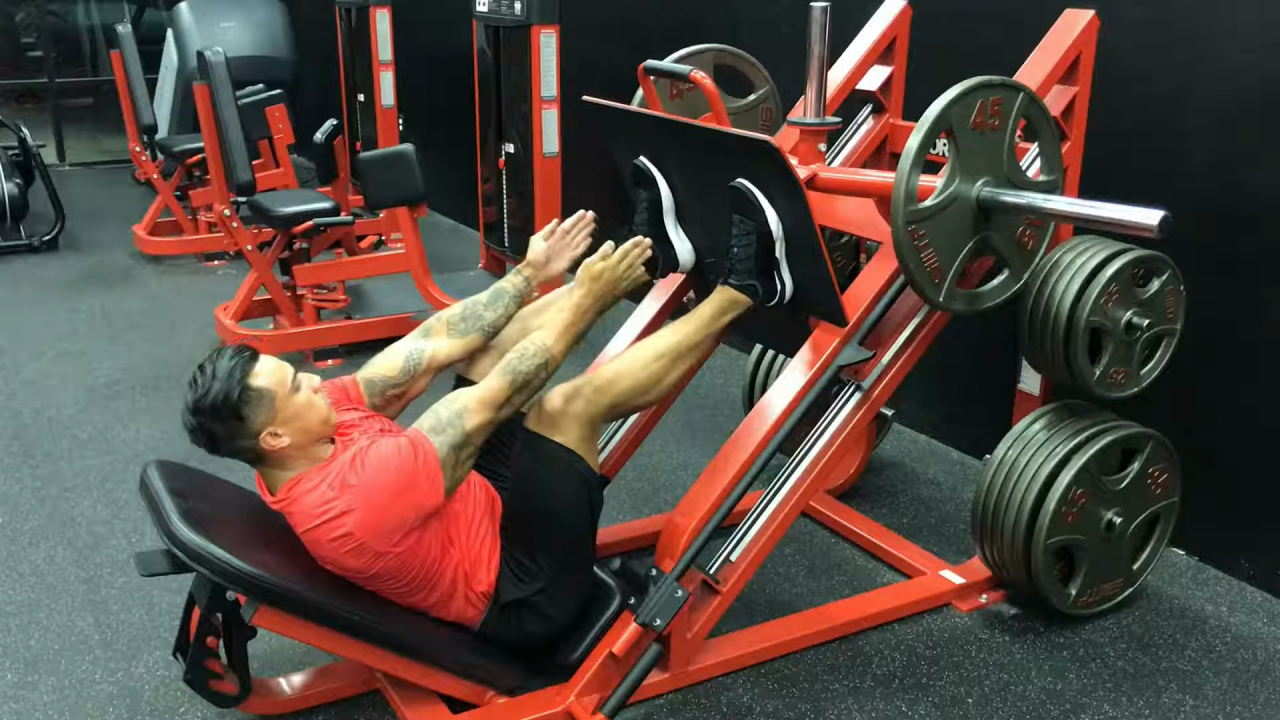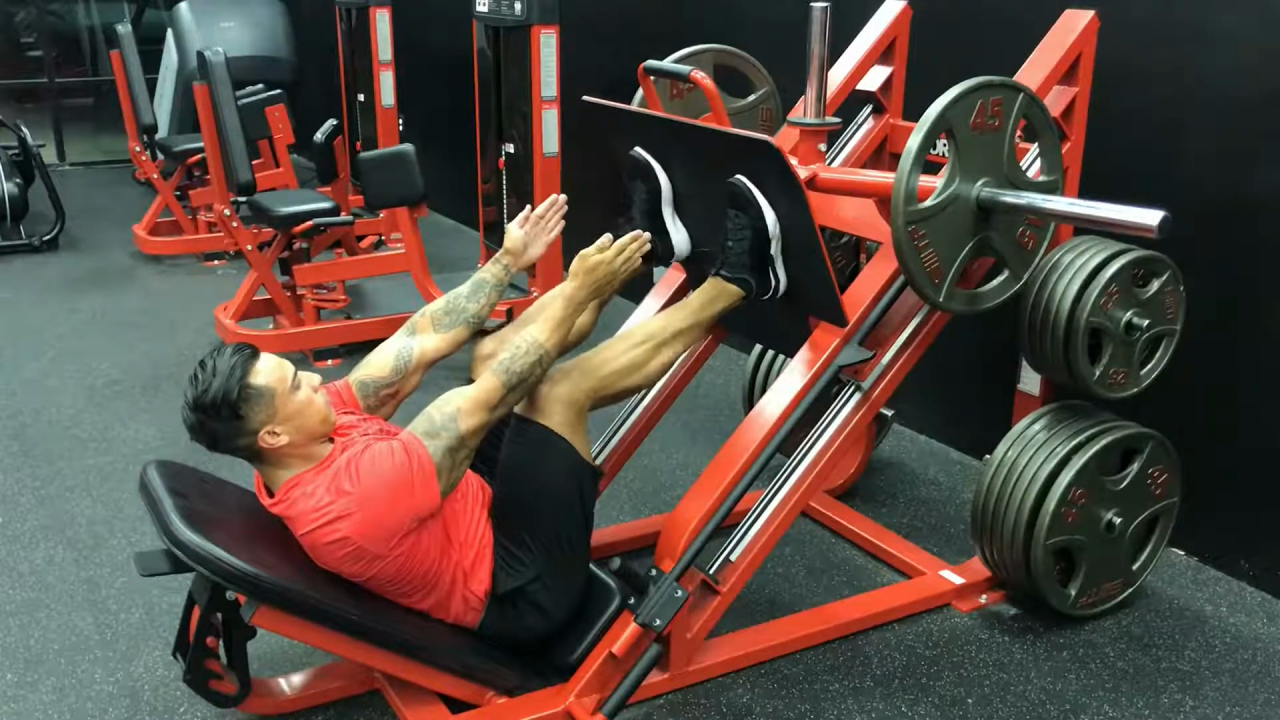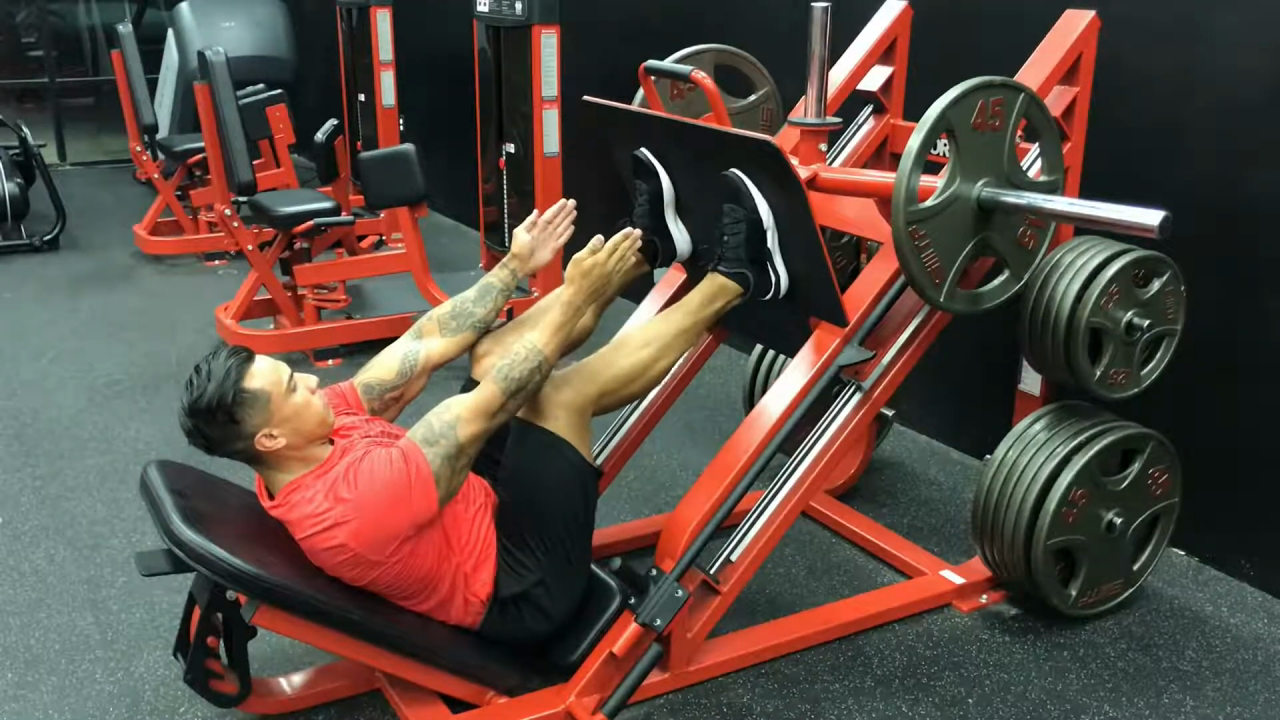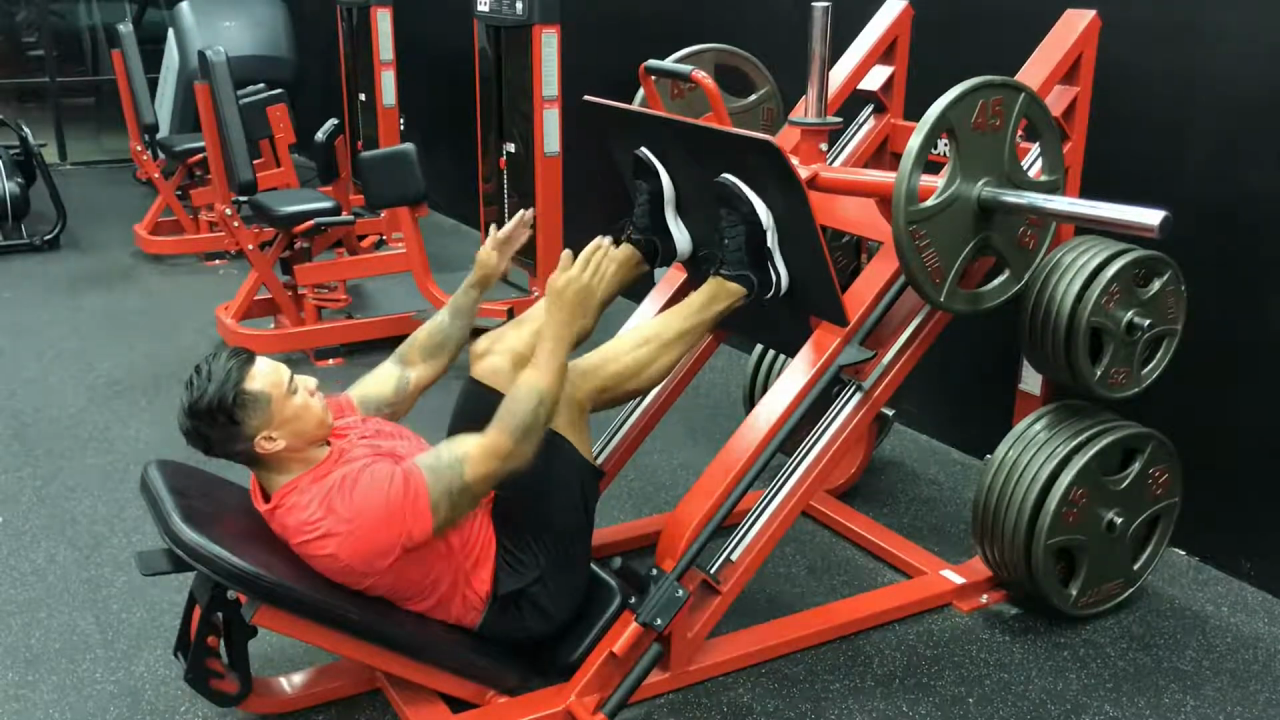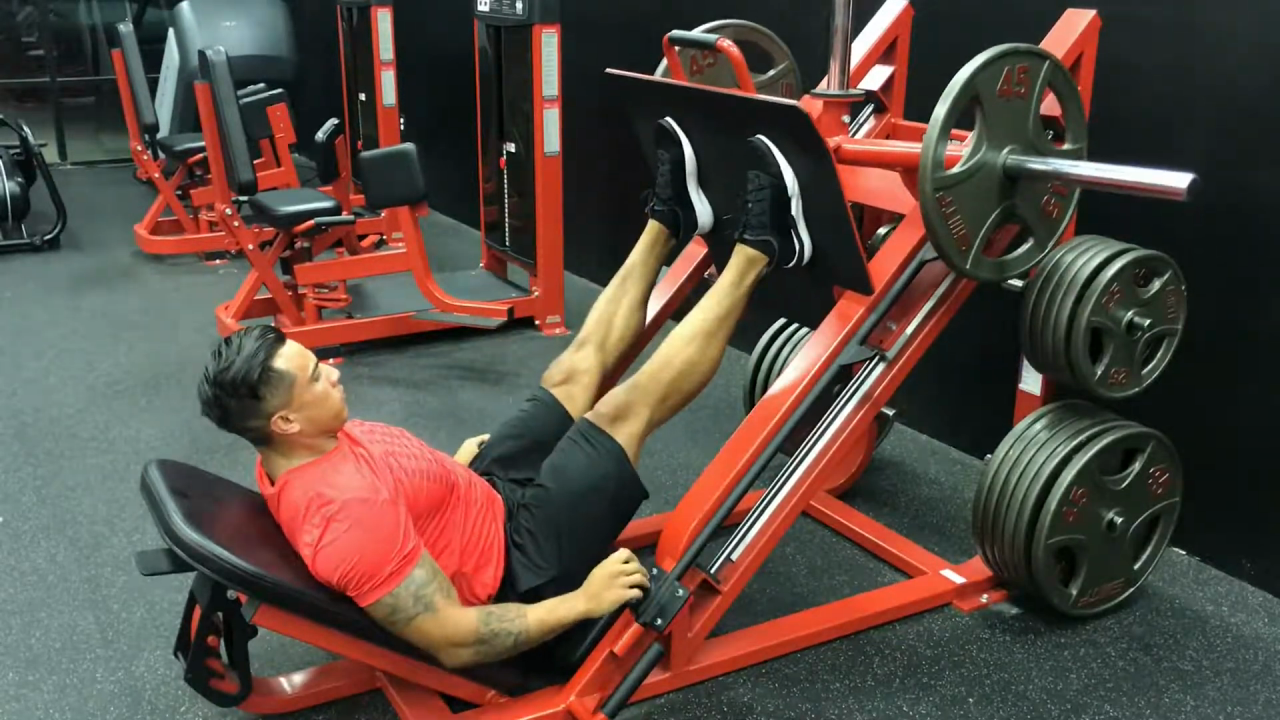
dt=1s
person 1, frame 1
left shoulder: (307, 436)
right shoulder: (354, 493)
left elbow: (430, 348)
right elbow: (495, 400)
left wrist: (531, 273)
right wrist: (584, 296)
left hip: (487, 509)
right hip: (520, 590)
left knee: (483, 348)
right knee: (566, 404)
left ankle: (643, 254)
right ankle: (740, 292)
person 1, frame 2
left shoulder: (304, 440)
right shoulder: (351, 495)
left elbow: (420, 345)
right elbow: (490, 402)
left wrist: (509, 259)
right wrist: (579, 291)
left hip: (486, 513)
right hip: (519, 589)
left knee: (492, 352)
right knee: (558, 388)
left ankle: (644, 245)
right ankle: (733, 284)
person 1, frame 3
left shoulder: (312, 431)
right shoulder: (349, 503)
left elbow: (424, 349)
right elbow: (491, 408)
left wrist: (516, 265)
right wrist: (577, 296)
left hip: (488, 508)
right hip: (520, 588)
left knee: (492, 350)
right knee: (560, 394)
left ankle: (646, 248)
right ankle: (733, 281)
person 1, frame 4
left shoulder: (295, 455)
right shoulder: (345, 508)
left elbow: (407, 373)
right elbow: (507, 451)
left wrist: (478, 280)
right wrist: (561, 319)
left hip: (469, 518)
right hip: (519, 588)
left knee: (496, 352)
right knee: (559, 387)
left ankle: (644, 246)
right ankle: (733, 284)
person 1, frame 5
left shoulder: (298, 454)
right shoulder: (344, 517)
right elbow: (455, 643)
left wrist: (452, 467)
right wrist: (583, 600)
left hip: (487, 500)
right hip: (523, 569)
left knee: (575, 372)
right knee: (623, 408)
left ankle: (668, 221)
right ankle: (757, 252)
